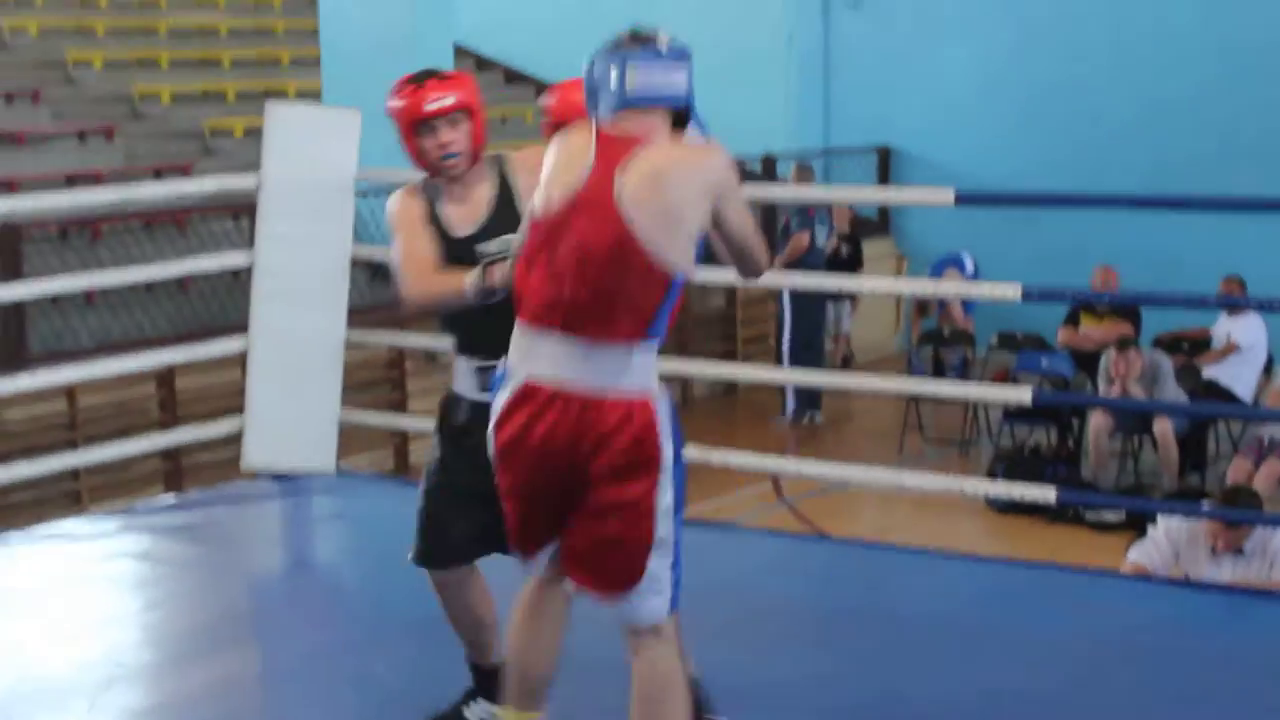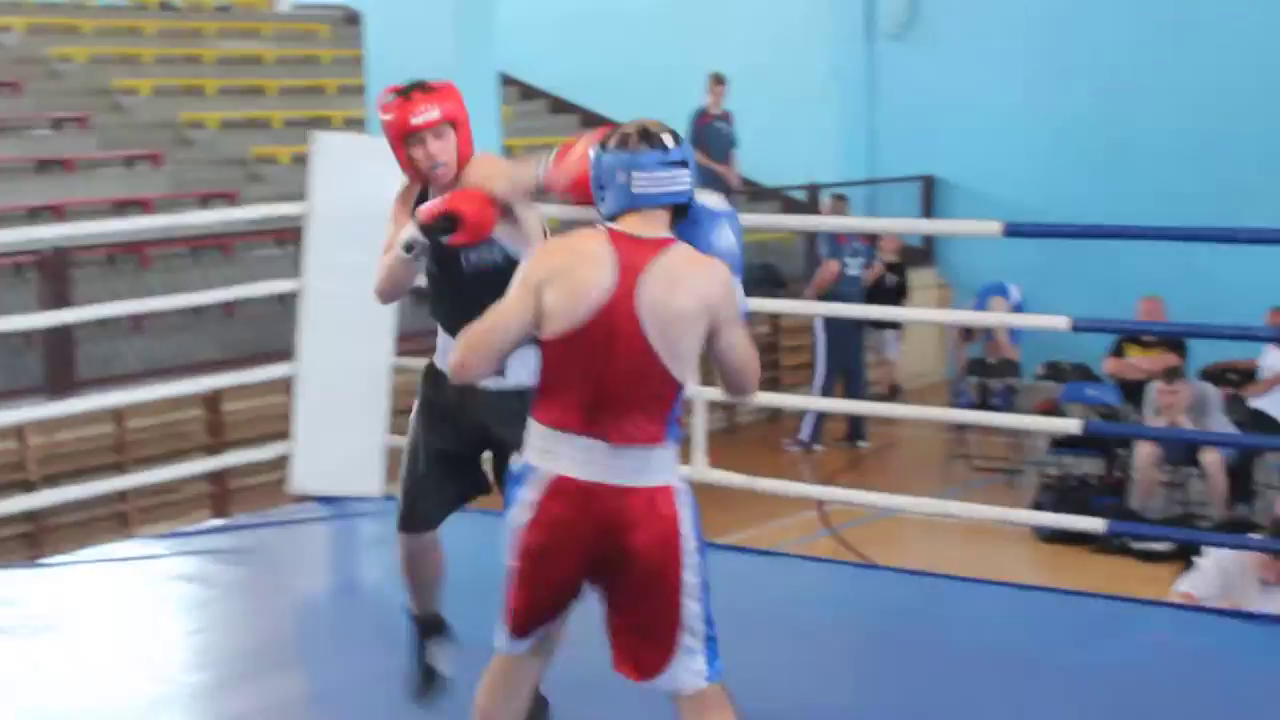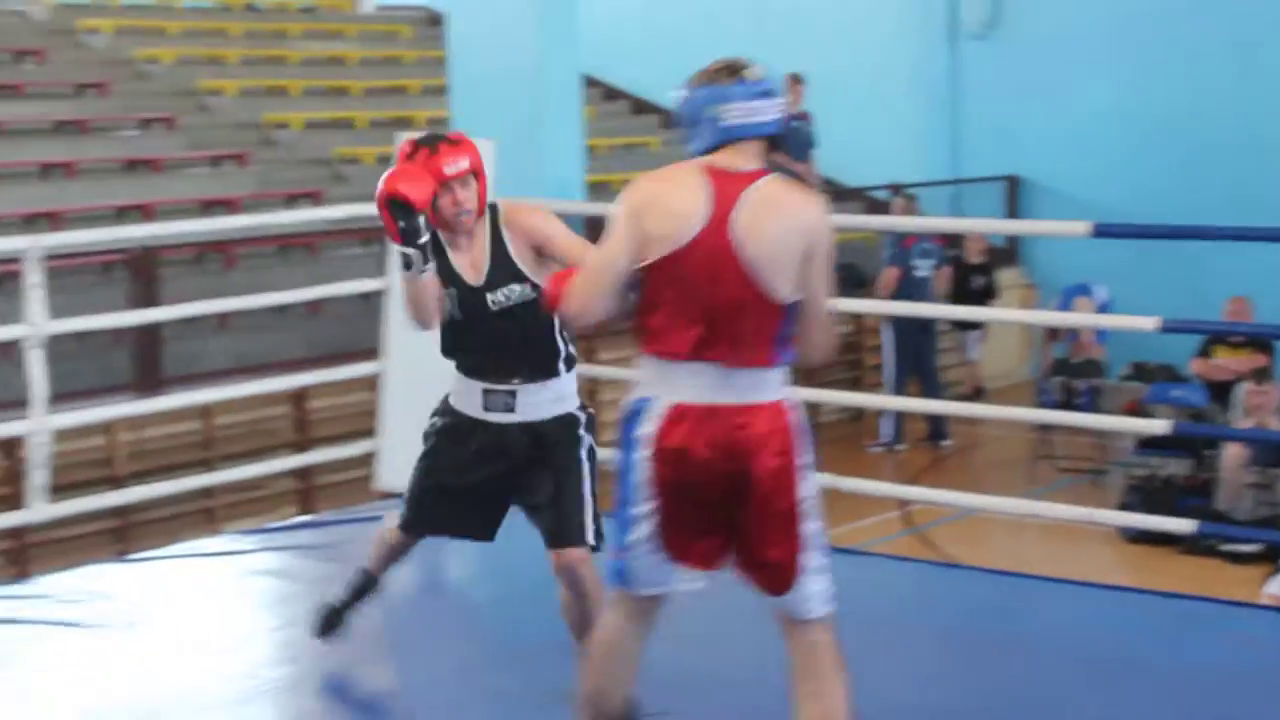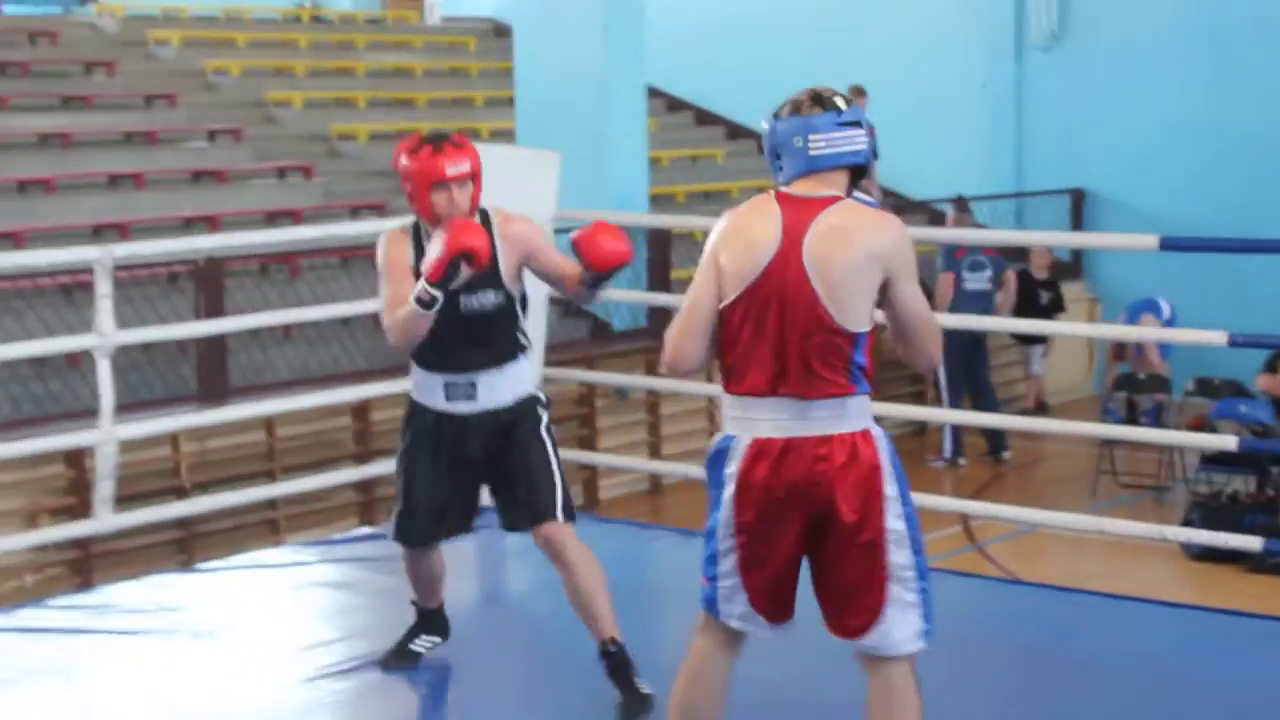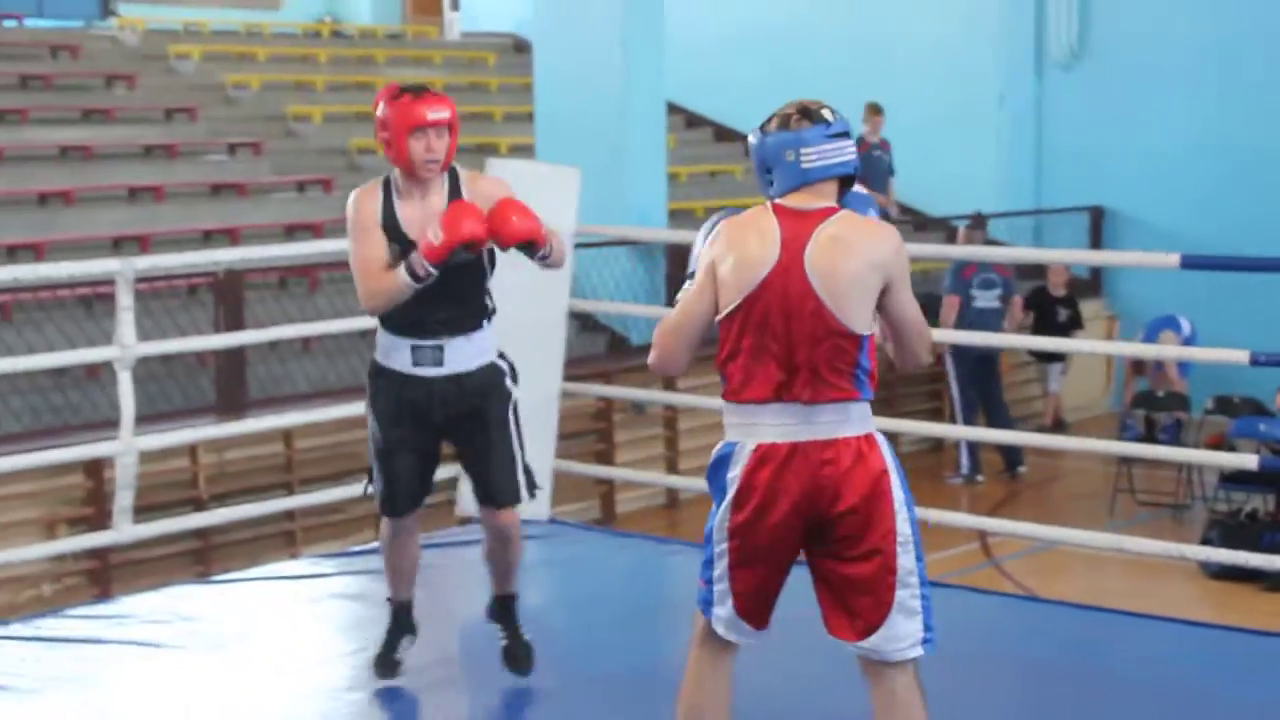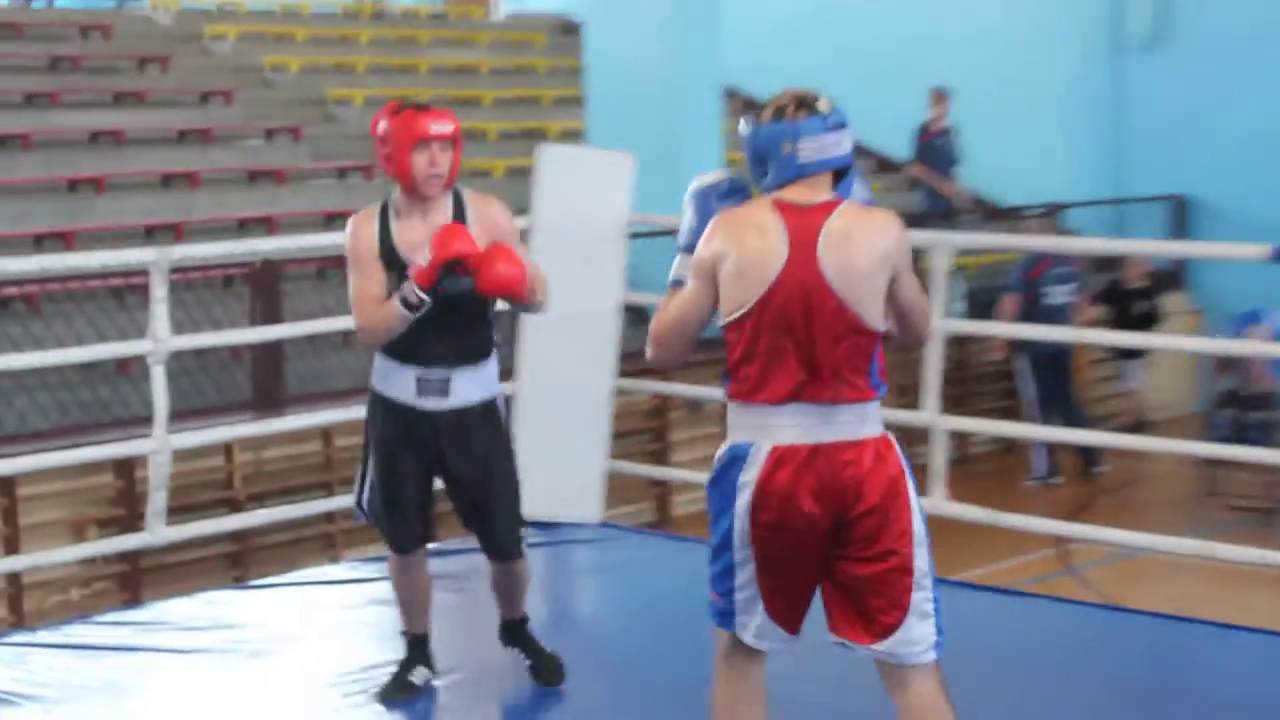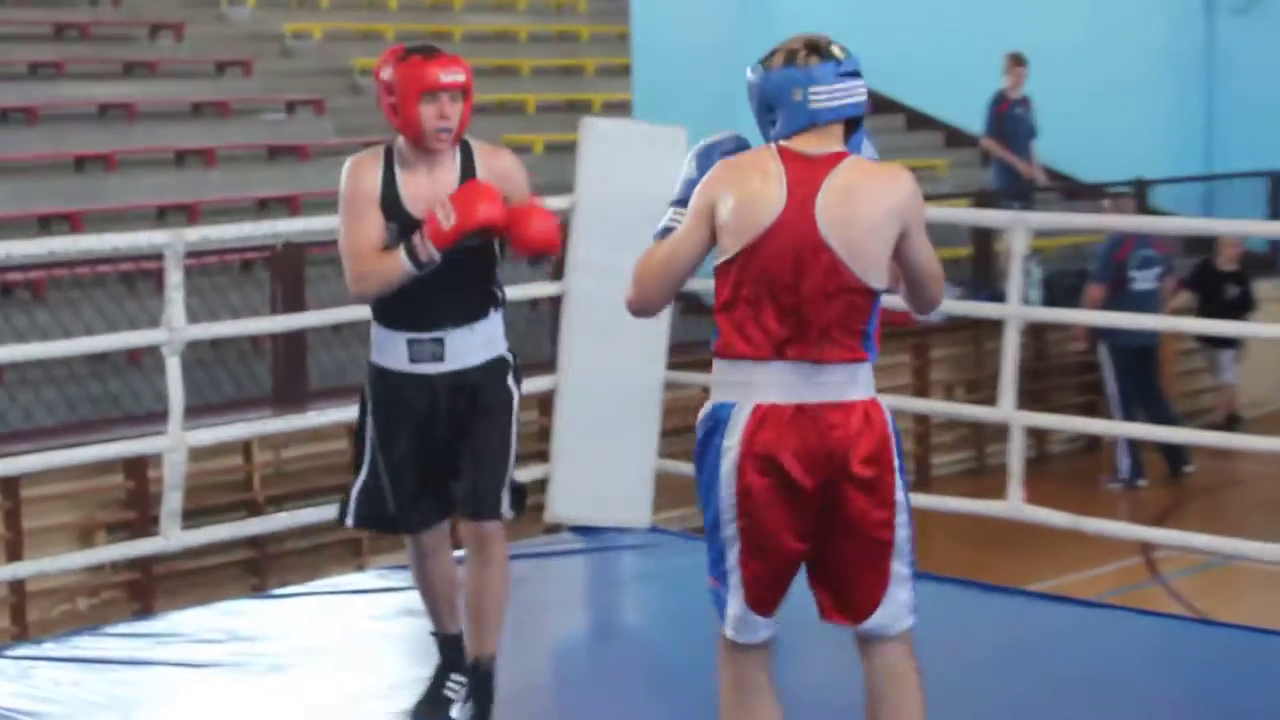
dt=0.2s
person 1, frame 1
left shoulder: (563, 151)
right shoulder: (701, 165)
right elbow: (754, 263)
left hip: (529, 401)
right hip: (621, 416)
left knee: (549, 577)
right knee: (650, 627)
person 1, frame 2
left shoulder: (559, 256)
right shoulder: (706, 277)
left elbow: (463, 367)
right elbow: (745, 385)
left wrist: (539, 317)
left hip: (554, 490)
right hip: (648, 502)
left knee: (523, 649)
person 1, frame 3
left shoulder: (651, 193)
right shoulder: (803, 209)
left elbow: (582, 311)
right elbow: (816, 348)
left hip: (668, 421)
right hip: (763, 425)
left knee: (633, 602)
right knee: (809, 624)
person 1, frame 4
left shoulder: (735, 227)
right shoulder: (881, 233)
left elbow: (680, 359)
right elbow: (926, 354)
left hip: (754, 455)
right hip: (846, 456)
left knee: (719, 629)
right knee: (889, 656)
person 1, frame 5
left shoulder: (730, 236)
right shoulder: (877, 241)
left elbow: (666, 359)
right elbow: (916, 356)
left wrist: (699, 275)
left hip: (755, 461)
right hip: (852, 459)
left knee: (715, 639)
right knee: (890, 664)
person 1, frame 6
left shoulder: (728, 233)
right shoulder: (881, 232)
left elbow: (662, 350)
right elbow: (917, 330)
left wrist: (690, 252)
left hip: (765, 462)
right hip: (864, 462)
left knee: (740, 650)
right knee: (912, 668)
person 1, frame 7
left shoulder: (730, 177)
right shoulder: (891, 188)
left elbow: (644, 298)
right elbow: (927, 298)
left wrist: (686, 202)
left hip: (750, 426)
right hip: (853, 427)
left knee: (744, 644)
right knee: (885, 638)
person 2, frame 1
left shoulder: (528, 169)
right shoulder: (410, 204)
right elbow: (418, 291)
right wrist: (490, 280)
right hip: (475, 400)
right knee: (441, 558)
person 2, frame 2
left shoulder: (491, 174)
right shoulder: (413, 199)
right elbow: (386, 291)
right wrist: (418, 235)
left hip: (531, 383)
right hip: (455, 379)
right knee: (416, 527)
right ankle: (429, 629)
person 2, frame 3
left shoulder: (521, 223)
right shoulder: (425, 232)
right elbow: (425, 318)
right wrist: (411, 240)
left hip: (548, 418)
right hip: (472, 414)
left knee: (572, 558)
right knee: (412, 525)
right ankle: (362, 586)
person 2, frame 4
left shoulder: (510, 230)
right shoulder: (398, 245)
left elbow: (578, 284)
right elbow: (399, 336)
left wrist: (601, 270)
right wrist: (436, 277)
left hip: (509, 404)
right hip: (435, 411)
left knee: (554, 532)
right knee: (418, 538)
left ankle: (617, 661)
right ankle: (431, 622)
person 2, frame 5
left shoulder: (480, 190)
right shoulder: (367, 203)
left elbow: (555, 258)
right elbow: (373, 297)
left wrist: (534, 240)
right wrist: (429, 257)
left hip: (476, 370)
right hip: (401, 376)
left knee: (502, 513)
right knee: (400, 511)
left ankle: (506, 611)
right ankle: (400, 622)
person 2, frame 6
left shoulder: (486, 215)
right shoulder: (367, 228)
left elbow: (537, 297)
right elbow: (370, 330)
left wrist: (516, 281)
right wrist: (421, 282)
left hip: (473, 403)
right hip: (400, 405)
left knee: (506, 546)
right knee: (406, 544)
left ankle: (518, 632)
right ankle: (418, 653)
person 2, frame 7
left shoulder: (497, 167)
right shoulder: (365, 174)
left elbow: (528, 250)
right elbow: (362, 281)
left wrist: (541, 238)
right wrist: (435, 236)
left hip: (479, 367)
right hip: (398, 375)
left knee: (483, 526)
right knee: (423, 527)
right ankle: (453, 654)
person 3, frame 1
left shoulder: (799, 208)
right shoulder: (821, 209)
left elbow: (801, 240)
right elbow: (823, 243)
left wrist: (780, 261)
left knee: (789, 346)
right knee: (813, 345)
left ankle: (795, 409)
right ankle: (811, 406)
person 3, frame 2
left shoulder: (829, 236)
right shoulder: (860, 240)
left elbow: (831, 268)
right elbow: (871, 270)
left wrist: (811, 291)
left hip: (831, 313)
left knee: (823, 374)
right knee: (854, 373)
left ankle: (808, 436)
right ankle: (857, 433)
person 3, frame 3
left shoulder: (897, 238)
right shoulder: (932, 239)
left elbow: (891, 275)
right elbow: (944, 274)
left wrist: (878, 299)
left hip: (899, 315)
right hip: (925, 315)
left knee: (895, 376)
right knee: (928, 373)
left ankle: (891, 436)
right ankle: (939, 432)
person 3, frame 4
left shoulder: (949, 250)
right shoulder: (989, 252)
left elbow: (946, 282)
right elbow: (1010, 279)
right wrist: (1001, 312)
left hip: (953, 330)
right hip: (978, 329)
left knee: (951, 390)
right knee: (982, 387)
left ankle: (952, 452)
right ankle: (999, 446)
person 3, frame 5
left shoulder: (959, 268)
right shoulder: (1001, 269)
left elbow: (951, 304)
right elbow: (1016, 305)
right wrist: (1005, 330)
left hip: (962, 347)
right hip: (990, 347)
left knee: (965, 407)
right knee: (995, 403)
left ankle: (969, 469)
right ankle: (1015, 461)
person 3, frame 6
left shoulder: (1028, 264)
right shoulder: (1069, 263)
left elbow: (1011, 303)
right elbow: (1079, 303)
left wrist: (1001, 337)
left hip: (1033, 346)
right hip: (1060, 344)
left knee: (1039, 405)
right knee: (1066, 400)
left ankle: (1046, 469)
right ankle: (1091, 459)
person 3, frame 7
left shoulder: (1112, 247)
right shoulder: (1156, 245)
left elbow: (1095, 293)
right elbow: (1168, 285)
left wrist: (1084, 325)
left hip: (1117, 336)
right hip: (1148, 334)
left knee: (1123, 403)
right knee: (1153, 395)
left ankle: (1130, 472)
right ankle: (1179, 460)
